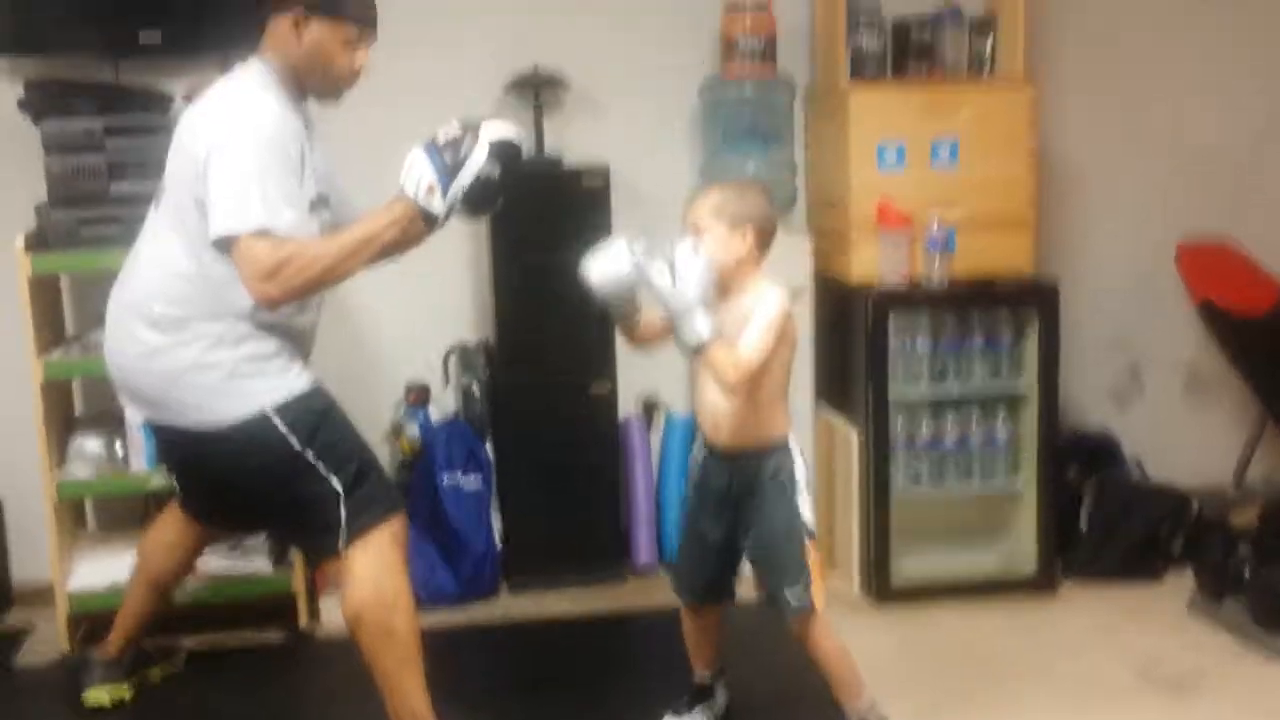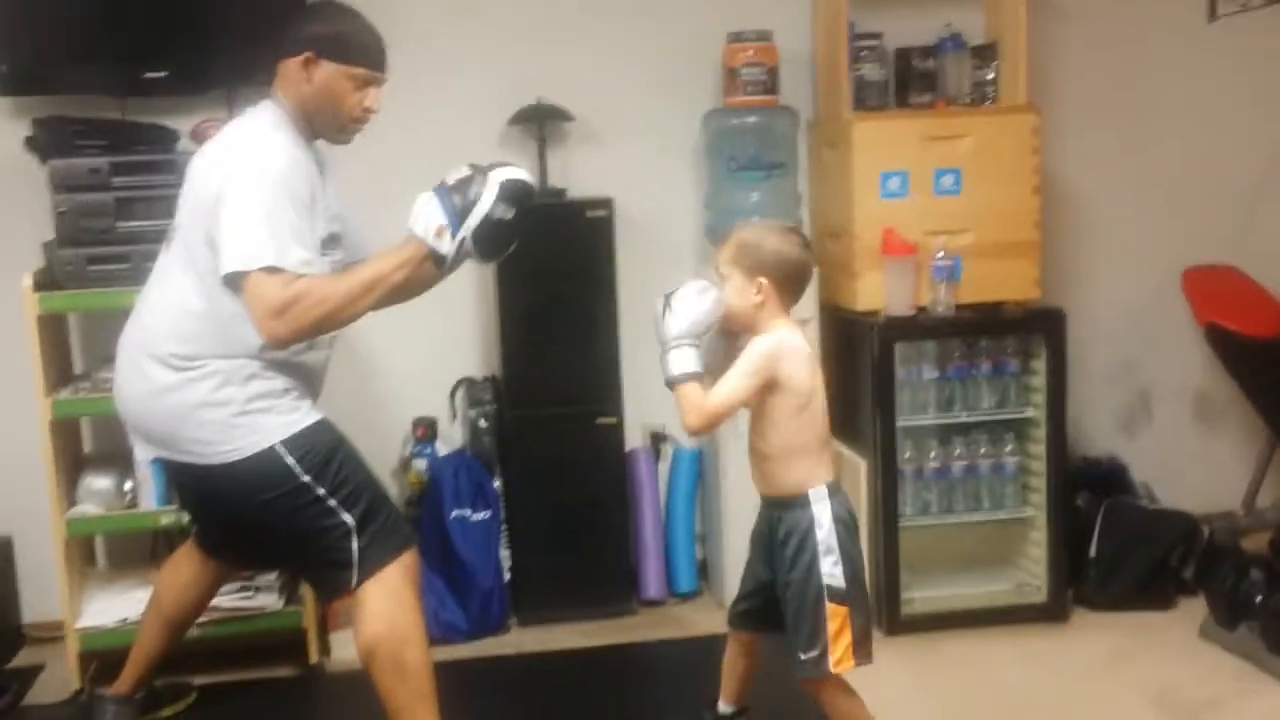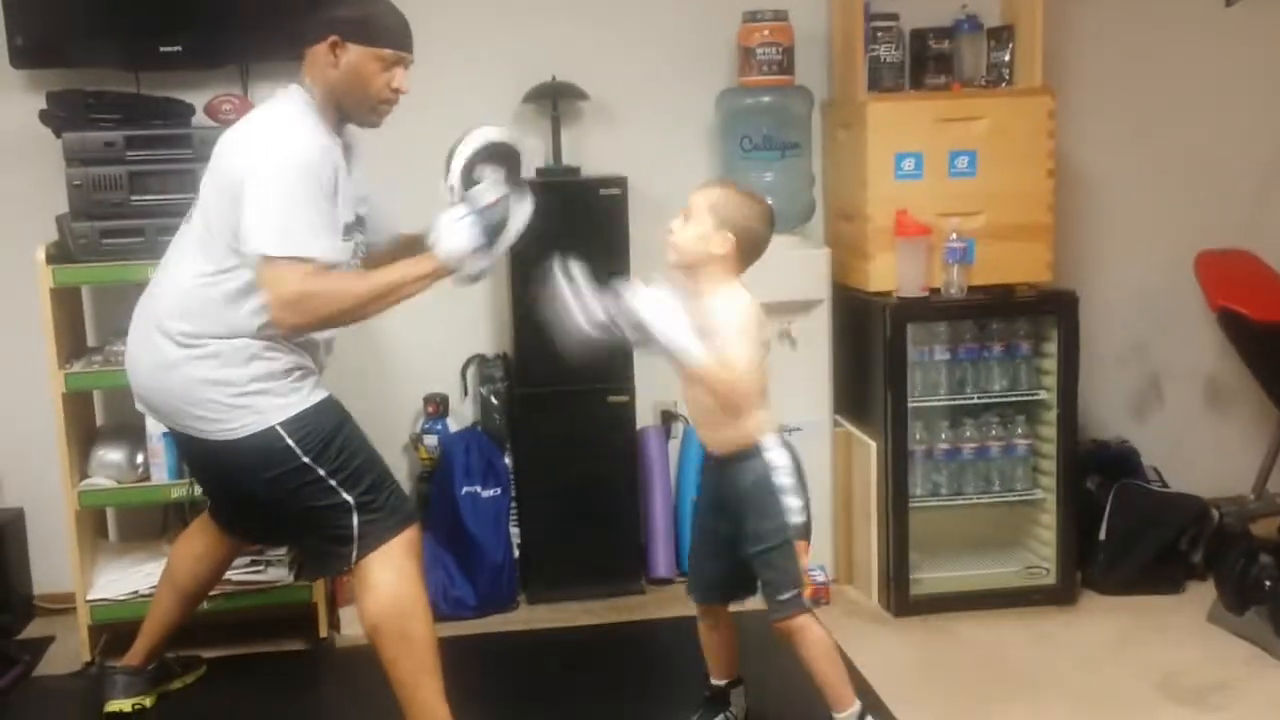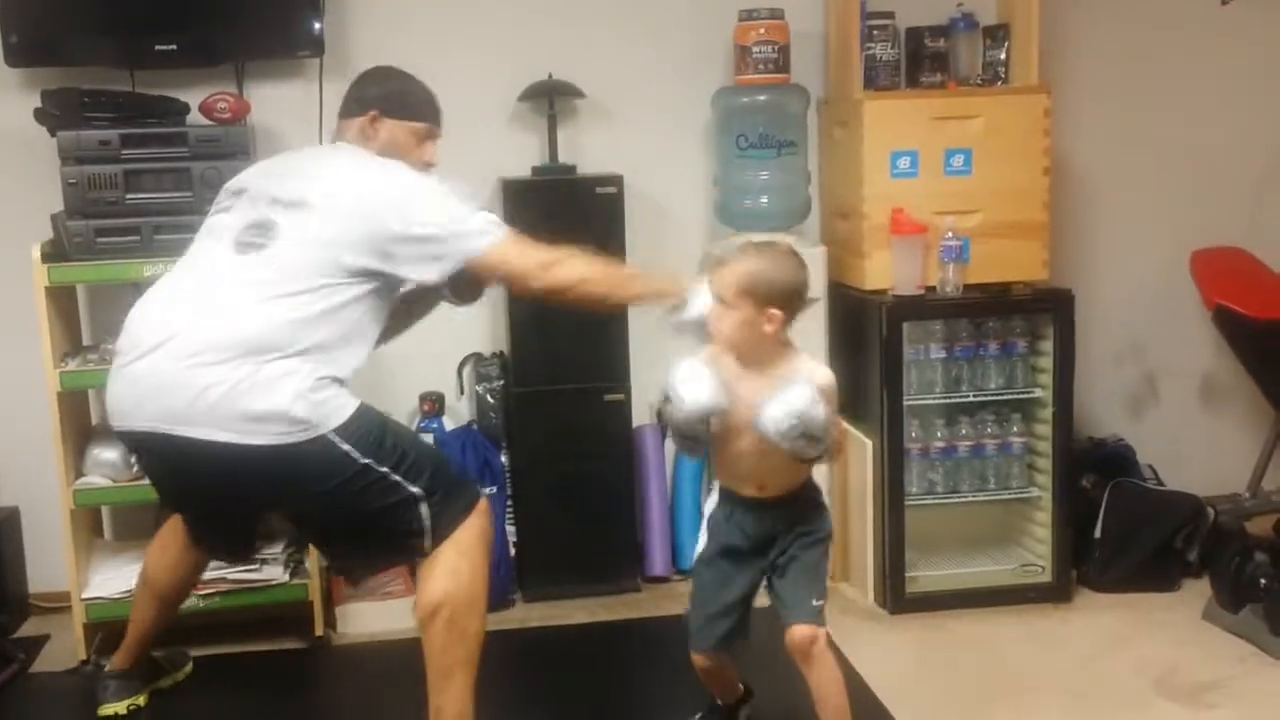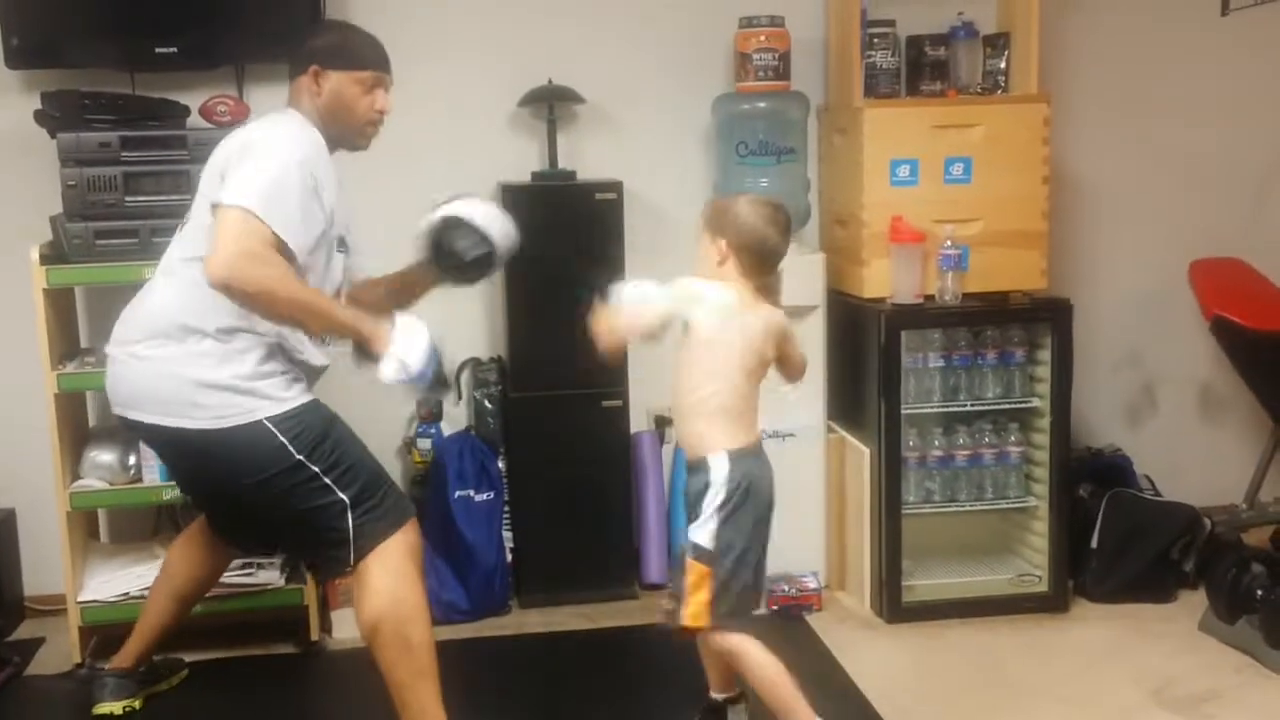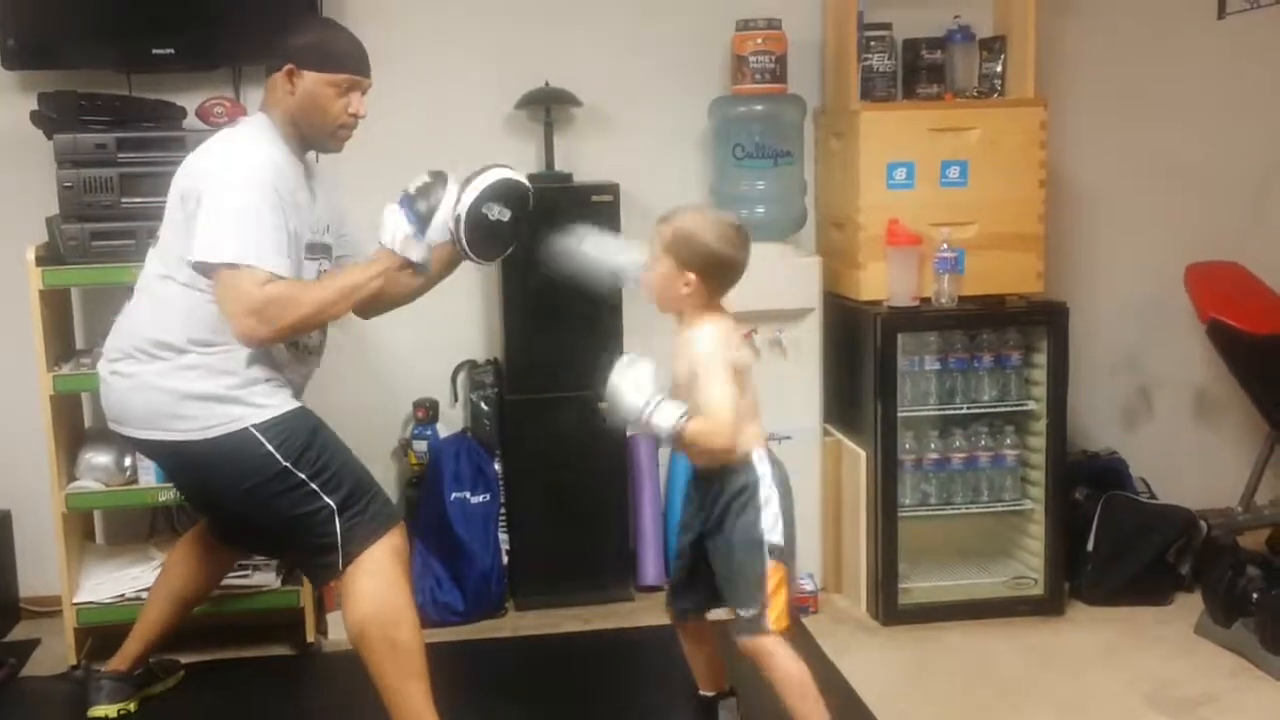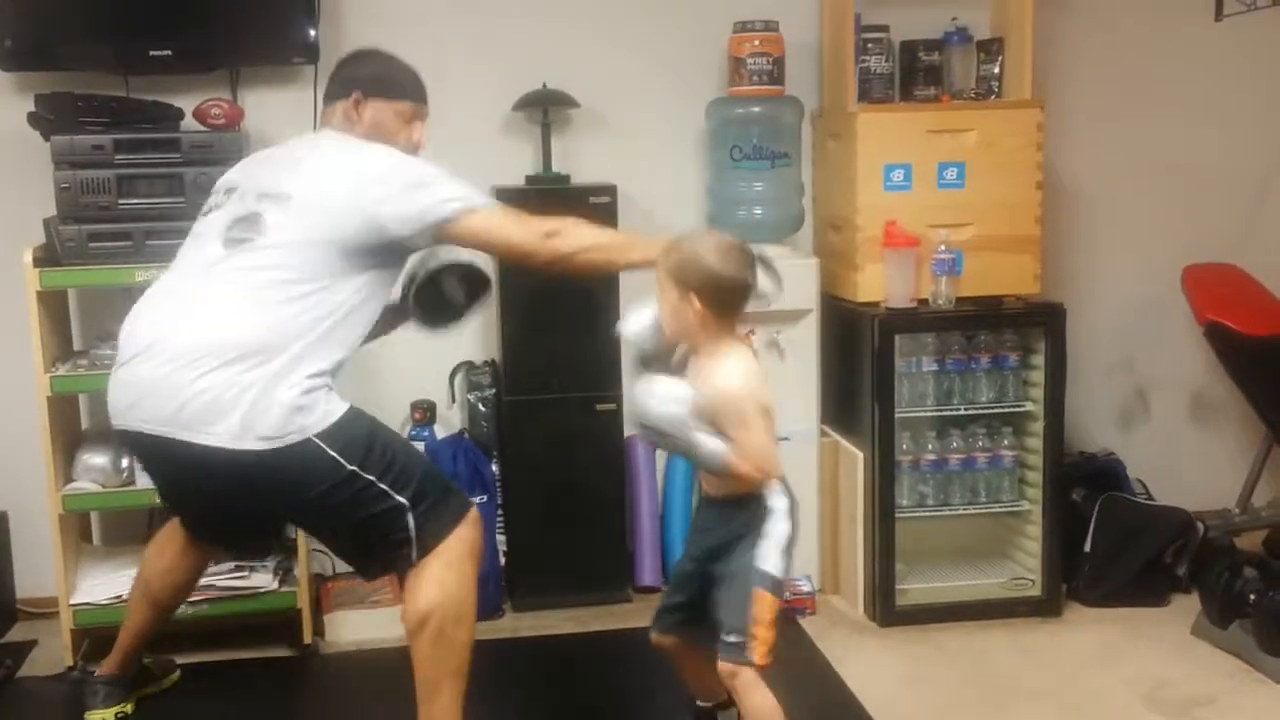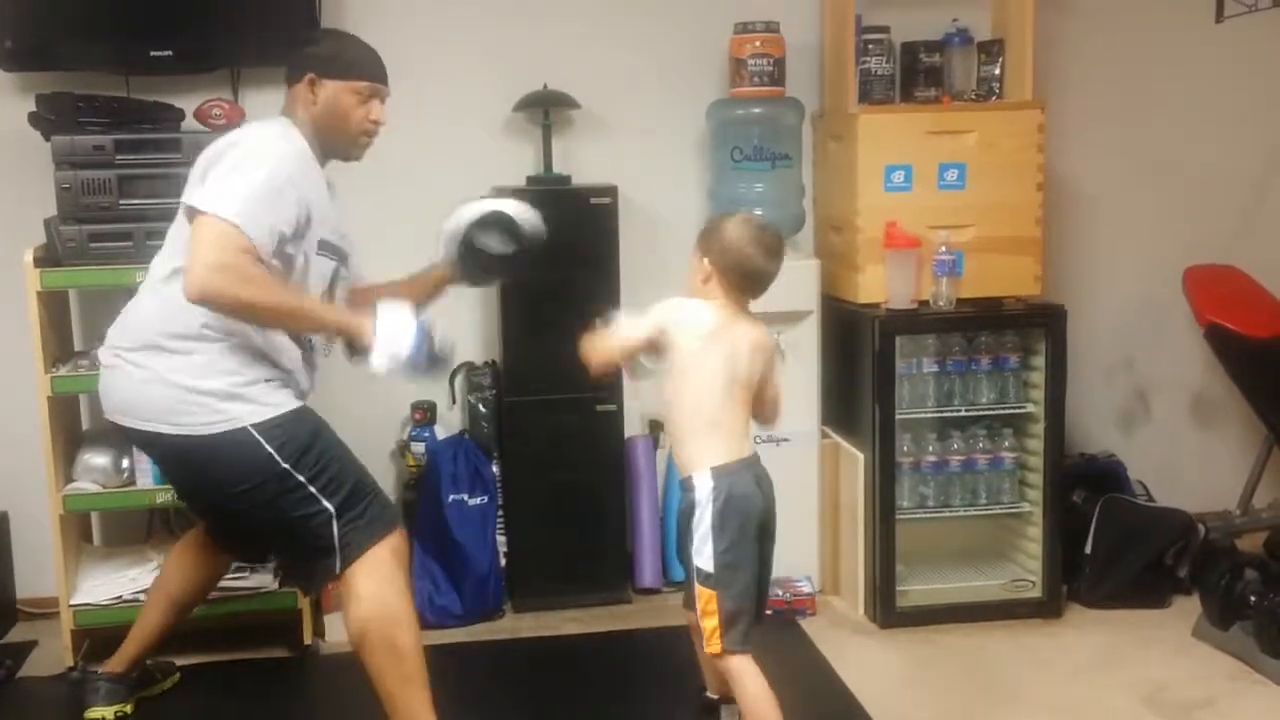
dt=0.5s
person 1, frame 1
left shoulder: (270, 114)
right shoulder: (256, 117)
left elbow: (342, 243)
right elbow: (271, 277)
left wrist: (437, 199)
right wrist: (413, 204)
left hip: (170, 358)
right hip: (208, 365)
left knee: (207, 506)
right knee: (373, 532)
left ankle: (111, 662)
person 1, frame 2
left shoulder: (287, 154)
right shoulder: (265, 156)
left elbow: (357, 283)
right elbow: (282, 315)
left wrist: (449, 245)
right wrist: (424, 244)
left hip: (180, 393)
right hip: (223, 405)
left knee: (222, 544)
right knee: (388, 563)
person 1, frame 3
left shoulder: (328, 142)
right shoulder: (288, 143)
left elbow: (368, 261)
right elbow: (296, 303)
left wrist: (464, 228)
right wrist: (440, 255)
left hip: (183, 367)
right hip: (223, 376)
left knee: (241, 516)
right knee: (389, 537)
person 1, frame 4
left shoulder: (265, 176)
right shoulder: (390, 191)
right elbow: (542, 271)
left wrist: (432, 290)
right wrist: (676, 291)
left hip: (141, 390)
right hip: (245, 406)
left knee: (204, 519)
right knee: (460, 526)
person 1, frame 5
left shoulder: (296, 158)
right shoulder: (285, 146)
left elbow: (325, 306)
right elbow: (235, 264)
left wrist: (426, 273)
right wrist: (371, 327)
left hip: (157, 379)
right hip: (213, 386)
left knee: (234, 519)
right knee: (388, 537)
person 1, frame 6
left shoulder: (296, 171)
right shoulder: (245, 164)
left elbow: (361, 295)
right elbow: (258, 316)
left wrist: (450, 248)
right wrist: (392, 255)
left hip: (170, 392)
right hip: (199, 395)
left knee: (235, 523)
right knee: (374, 544)
person 1, frame 7
left shoulder: (259, 169)
right shoulder: (380, 174)
right elbow: (535, 239)
left wrist: (404, 306)
right wrist: (662, 252)
right hip: (244, 410)
left knee: (203, 524)
right knee: (450, 536)
person 1, frame 8
left shoulder: (303, 178)
right shoulder: (270, 154)
left elbow: (350, 302)
right elbow: (212, 276)
left wrist: (447, 271)
right wrist: (355, 326)
left hip: (151, 388)
right hip: (203, 395)
left knee: (231, 526)
right knee: (374, 544)
person 2, frame 1
left shoulder: (770, 300)
right shoulder: (708, 296)
left elbow: (734, 377)
right elbow: (637, 333)
left wrist: (691, 310)
right wrist: (618, 298)
left hip: (770, 472)
right hip: (717, 468)
left knee: (801, 614)
right knee: (695, 596)
person 2, frame 2
left shoulder: (771, 348)
right shoulder: (769, 343)
left elbow: (698, 418)
right elbow: (727, 397)
left wrist: (680, 345)
right wrist: (700, 341)
left hip: (811, 520)
right hip: (779, 513)
left knee: (820, 671)
right knee: (743, 626)
person 2, frame 3
left shoulder: (733, 306)
right shoulder: (694, 294)
left elbow: (735, 391)
left wrist: (673, 333)
right wrist: (592, 311)
left hip: (759, 471)
right hip: (720, 471)
left knee: (790, 615)
right knee: (708, 598)
person 2, frame 4
left shoulder: (814, 379)
right shoulder: (717, 361)
left elbow: (832, 447)
right elbow: (703, 432)
left wrist: (816, 441)
left hip: (798, 517)
right hip: (730, 516)
left knee: (805, 637)
right knee: (704, 653)
person 2, frame 5
left shoulder: (694, 294)
right shoulder: (772, 319)
left elbow: (607, 334)
right elbow: (795, 370)
left wrist: (617, 304)
left hip: (721, 478)
right hip: (742, 468)
left knee: (718, 629)
right knee: (694, 610)
person 2, frame 6
left shoulder: (703, 342)
right shoulder: (708, 324)
left elbow: (720, 435)
left wrist: (651, 407)
left hip: (749, 487)
right hip: (708, 488)
left knee: (760, 639)
right knee: (685, 612)
person 2, frame 7
left shoulder: (732, 379)
right shoulder: (709, 347)
left elbow: (760, 471)
left wrist: (697, 448)
left hip: (756, 520)
right hip: (712, 513)
left knee: (732, 665)
right knee: (670, 632)
person 2, frame 8
left shoulder: (677, 316)
right shoulder: (760, 340)
left elbow: (597, 355)
left wrist: (638, 345)
left hip: (713, 494)
right hip: (750, 482)
left knee: (729, 647)
right knee: (706, 616)
